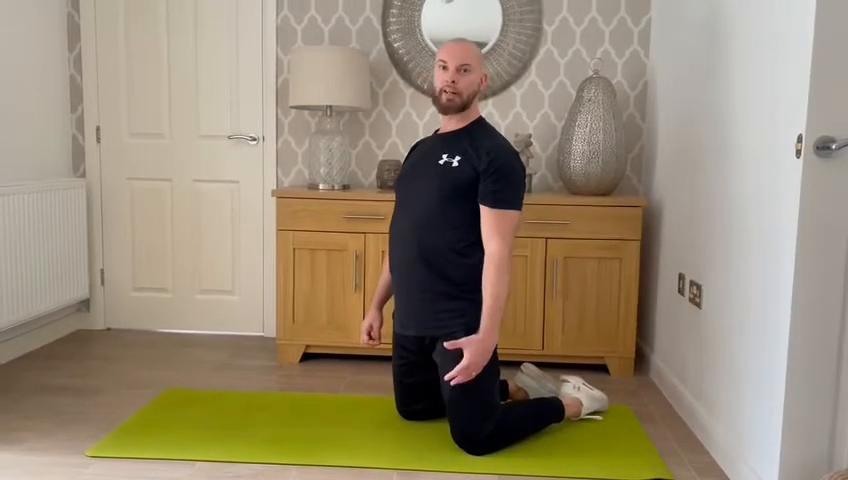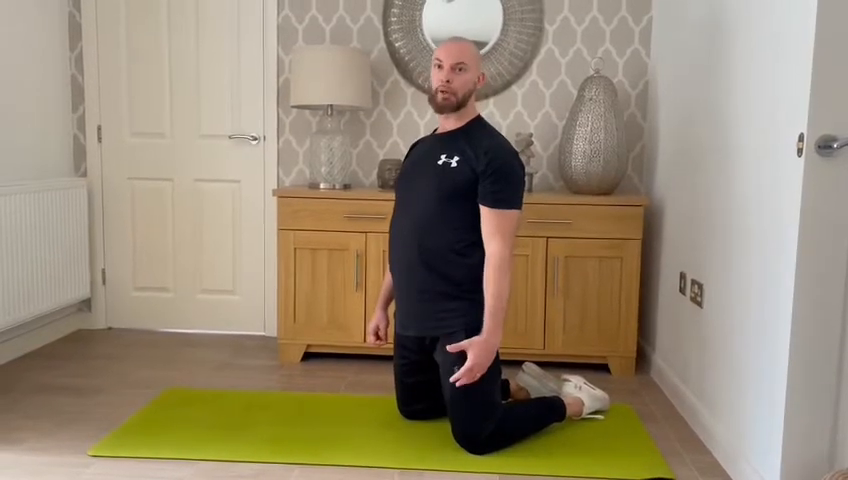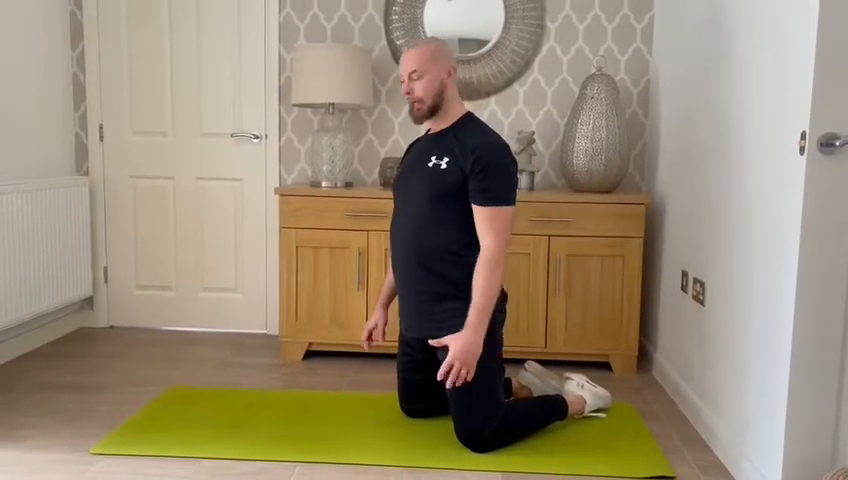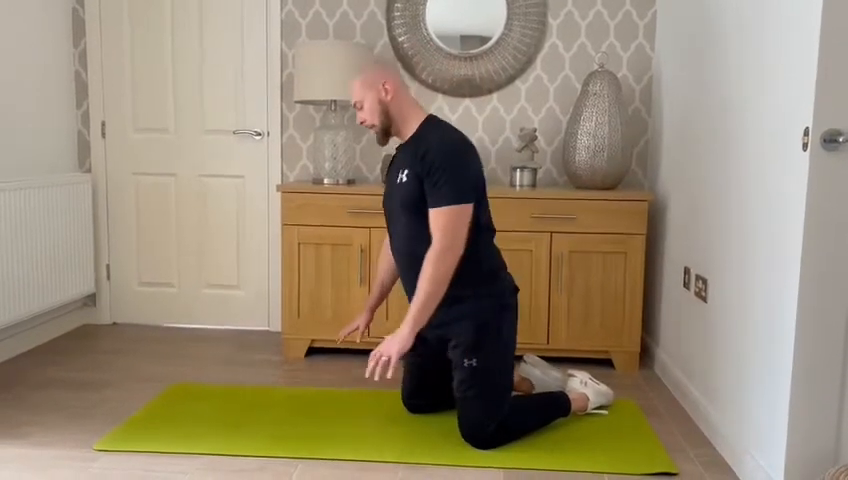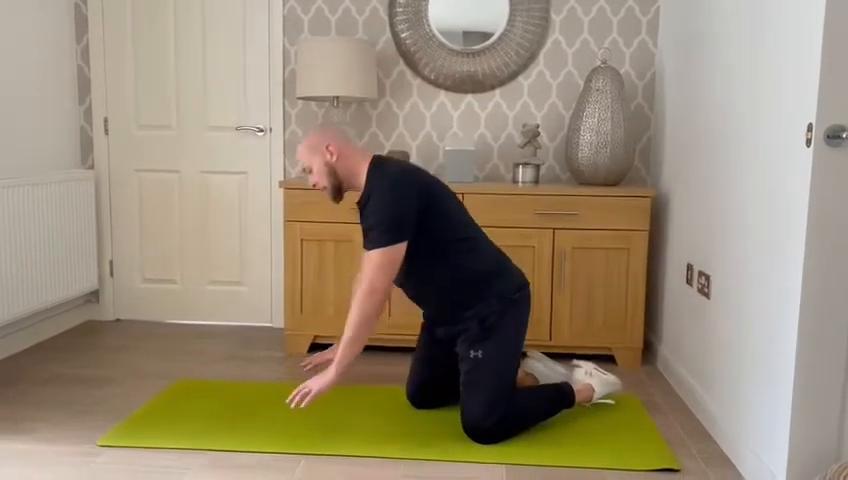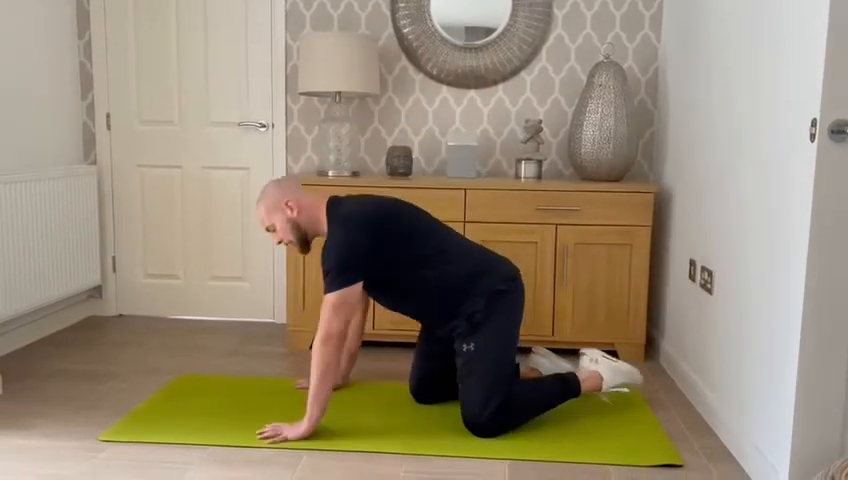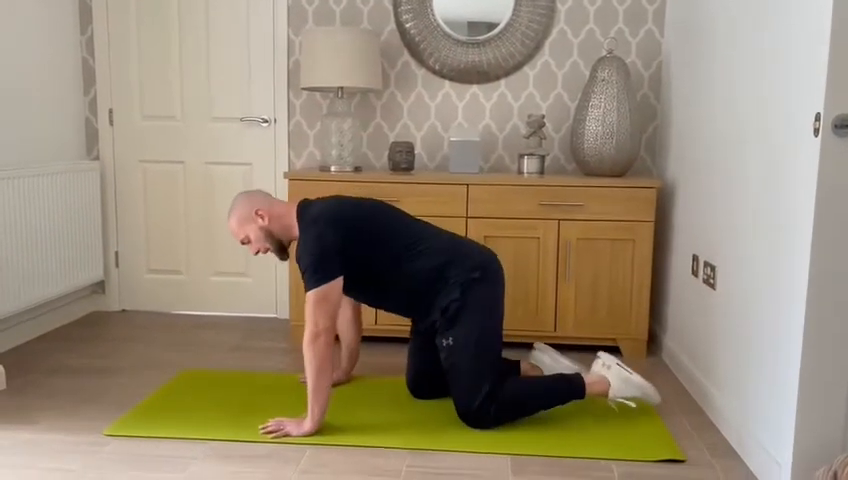
dt=0.3s
person 1, frame 1
left shoulder: (494, 154)
right shoulder: (421, 150)
left elbow: (497, 250)
left wrist: (488, 334)
right wrist: (376, 304)
left hip: (460, 320)
right hip: (411, 316)
left knee: (475, 437)
right knee: (413, 407)
left ankle: (571, 402)
right ankle: (513, 388)
person 1, frame 2
left shoulder: (493, 153)
right shoulder: (420, 149)
left elbow: (498, 251)
left wrist: (490, 336)
right wrist: (382, 306)
left hip: (460, 321)
right hip: (411, 318)
left knee: (475, 436)
right knee: (413, 407)
left ankle: (571, 401)
right ankle: (515, 388)
person 1, frame 3
left shoulder: (484, 148)
right shoulder: (417, 149)
left elbow: (493, 248)
left wrist: (473, 332)
right wrist: (383, 306)
left hip: (462, 320)
right hip: (419, 318)
left knee: (478, 435)
right knee: (415, 405)
left ankle: (575, 400)
right ankle: (519, 386)
person 1, frame 4
left shoulder: (445, 149)
right shoulder: (402, 157)
left elbow: (446, 247)
right elbow: (397, 243)
left wrist: (405, 331)
right wrist: (370, 308)
left hip: (477, 311)
right hip: (435, 311)
left knee: (481, 431)
right knee: (418, 401)
left ankle: (579, 397)
right ankle: (520, 378)
person 1, frame 5
left shoulder: (391, 190)
right shoulder: (374, 194)
left elbow: (375, 291)
right elbow: (366, 282)
left wrist: (335, 371)
right wrist: (340, 351)
left hip: (493, 307)
right hip: (452, 311)
left knee: (484, 425)
right knee: (422, 396)
left ankle: (583, 388)
right ankle: (522, 371)
person 1, frame 6
left shoulder: (345, 233)
right shoulder: (349, 220)
left elbow: (331, 336)
right elbow: (352, 315)
left wrist: (307, 423)
right wrist: (340, 374)
left hip: (488, 302)
right hip: (453, 307)
left knee: (483, 418)
right knee: (424, 390)
left ankle: (592, 377)
right ankle: (530, 372)
person 1, frame 7
left shoulder: (316, 235)
right shoulder: (323, 222)
left elbow: (318, 334)
right elbow: (347, 301)
left wrist: (311, 421)
right wrist: (345, 369)
left hip: (468, 285)
right hip: (448, 289)
left knee: (479, 408)
right knee: (423, 385)
left ankle: (601, 380)
right ankle: (534, 366)
